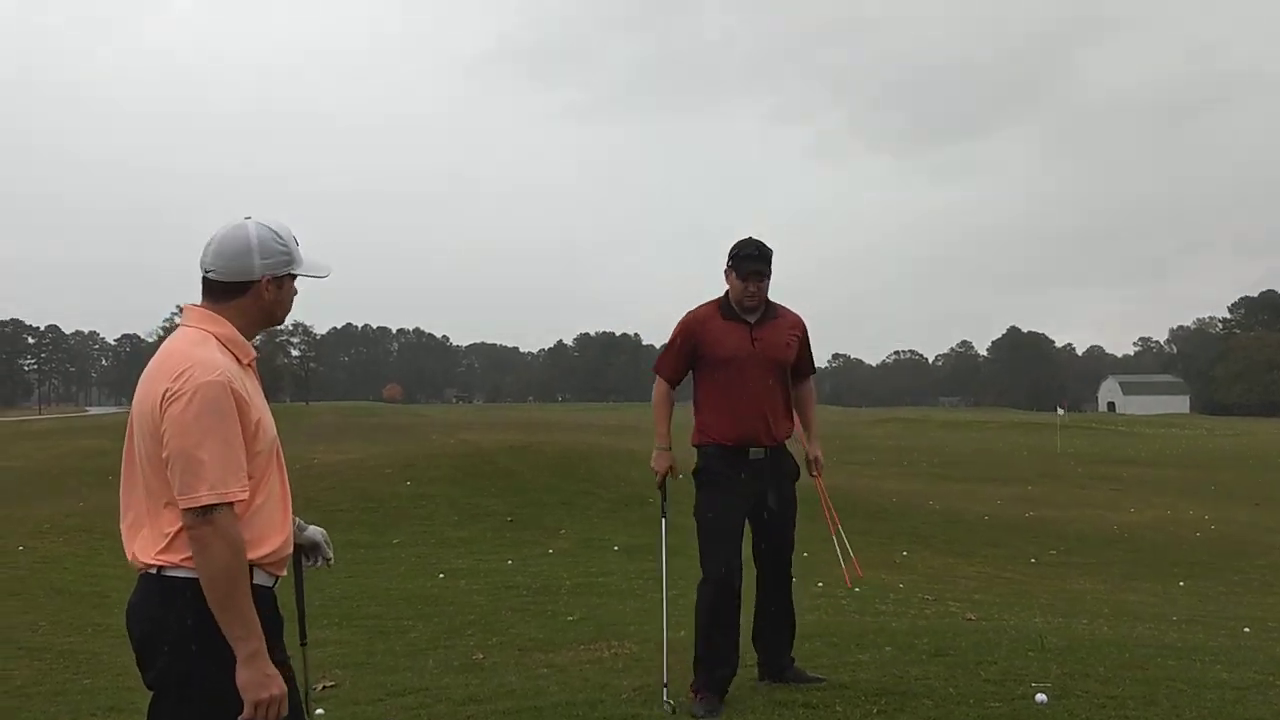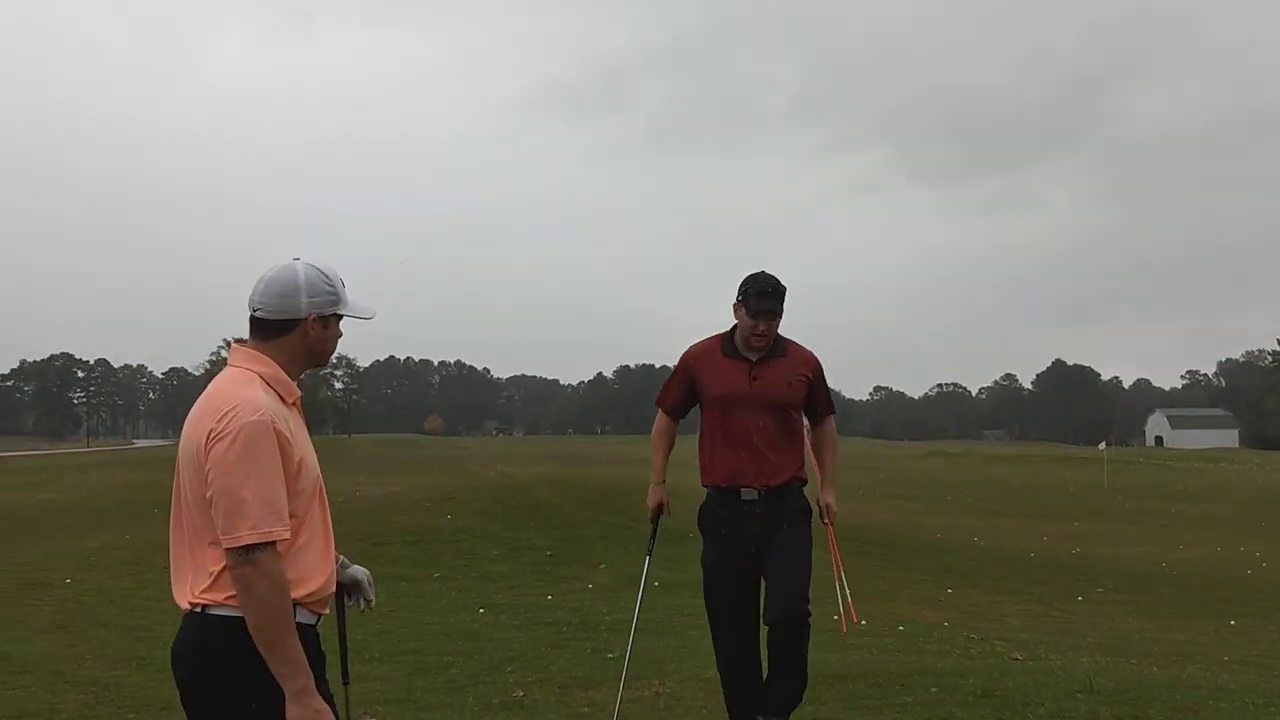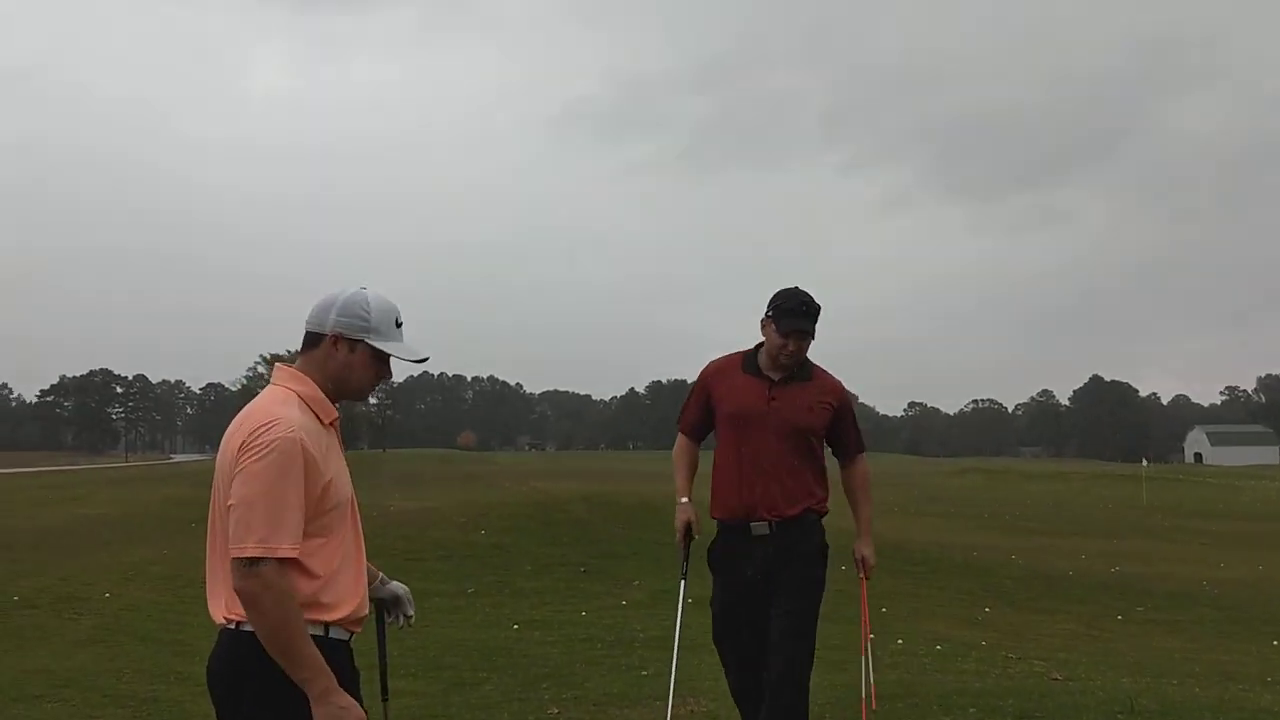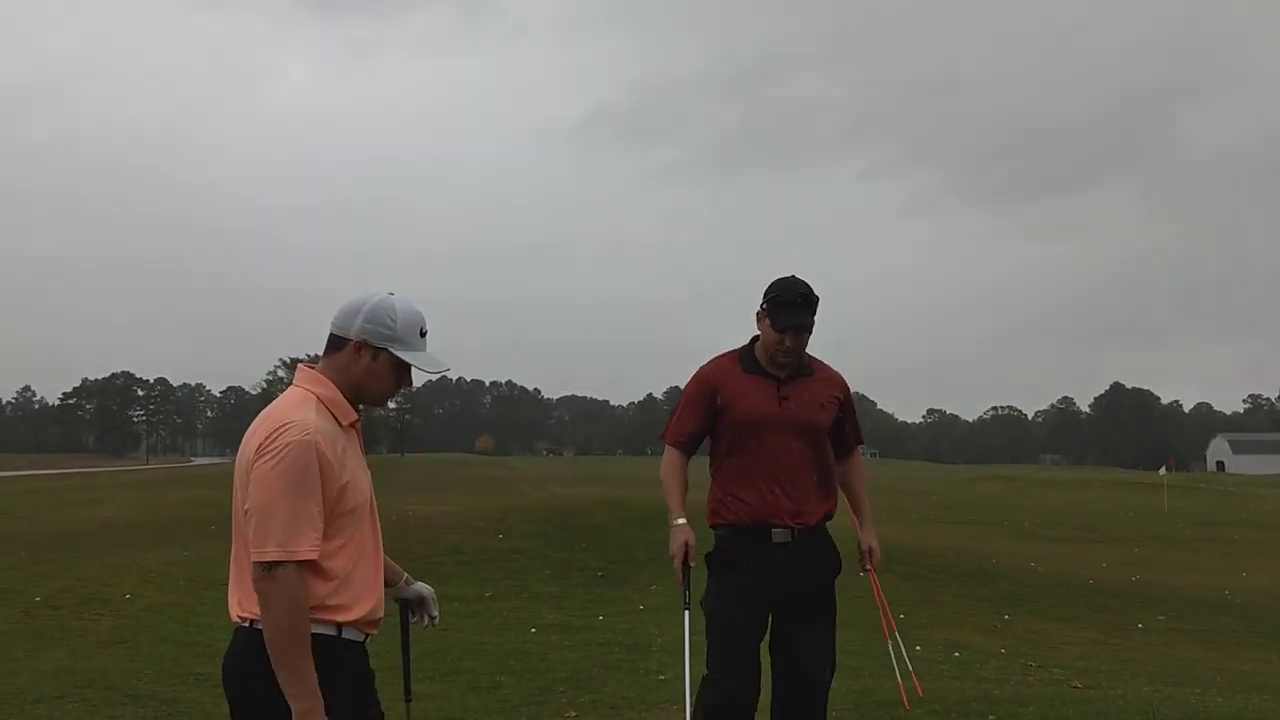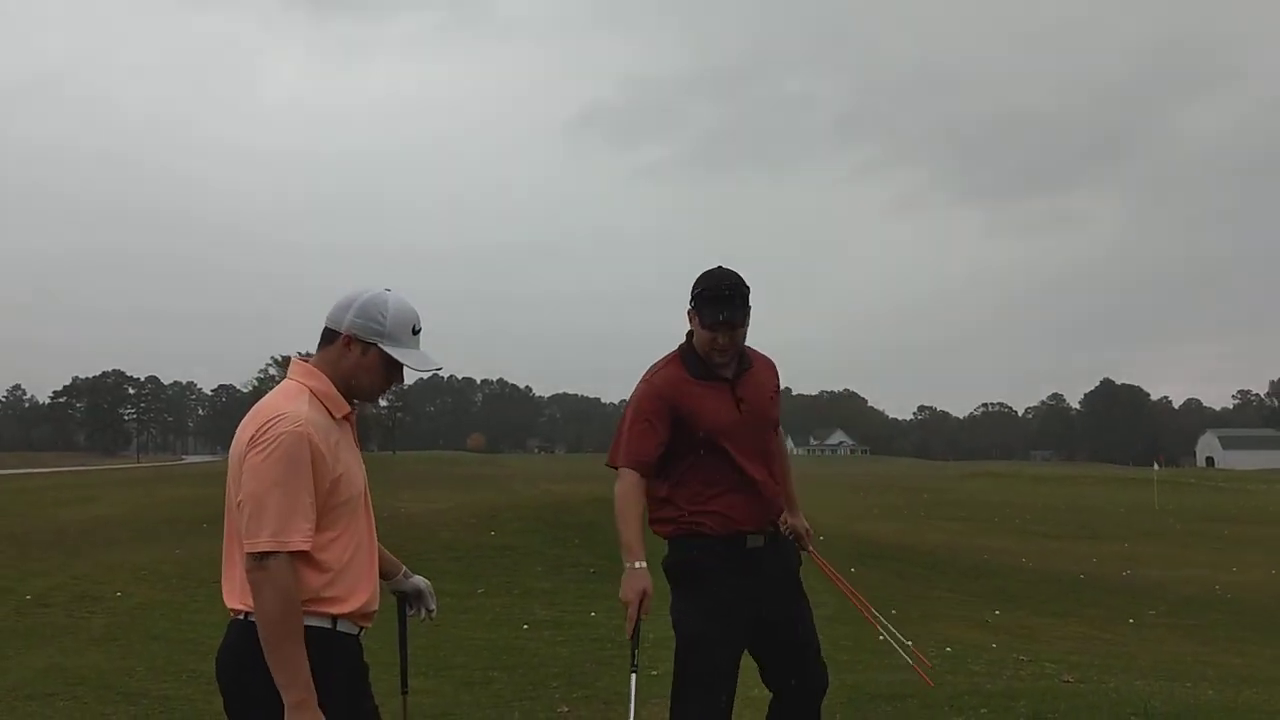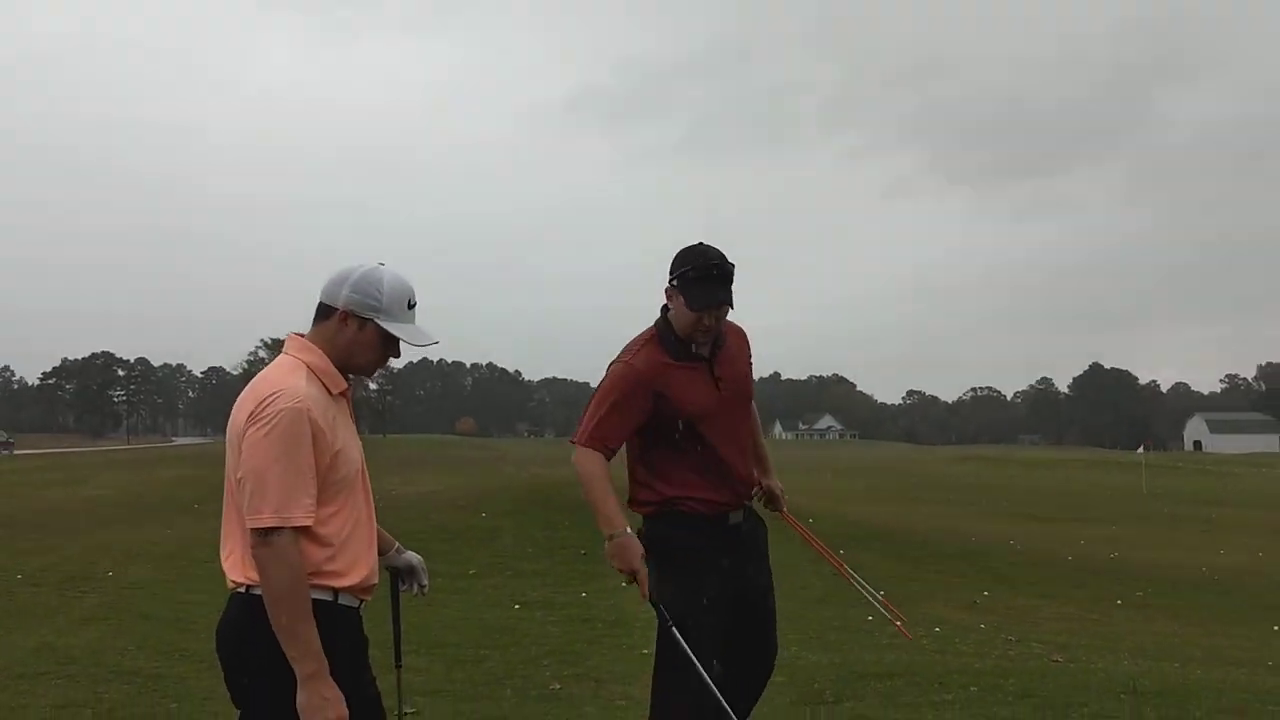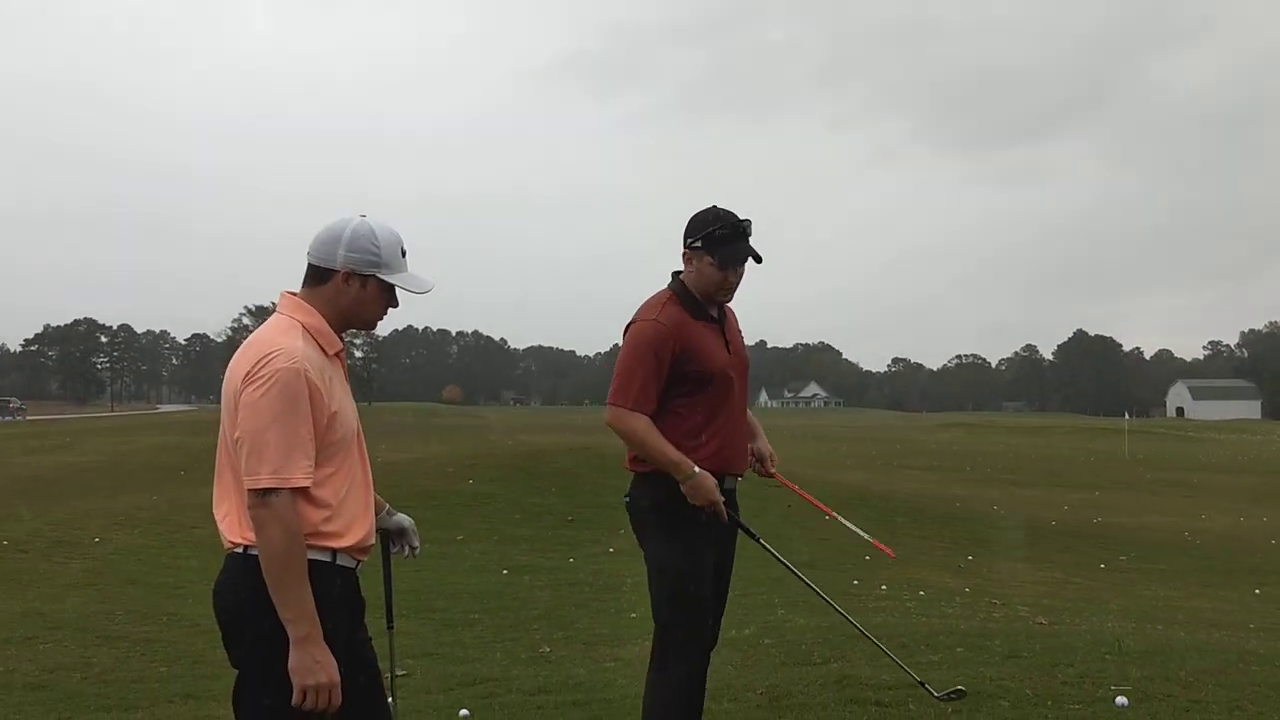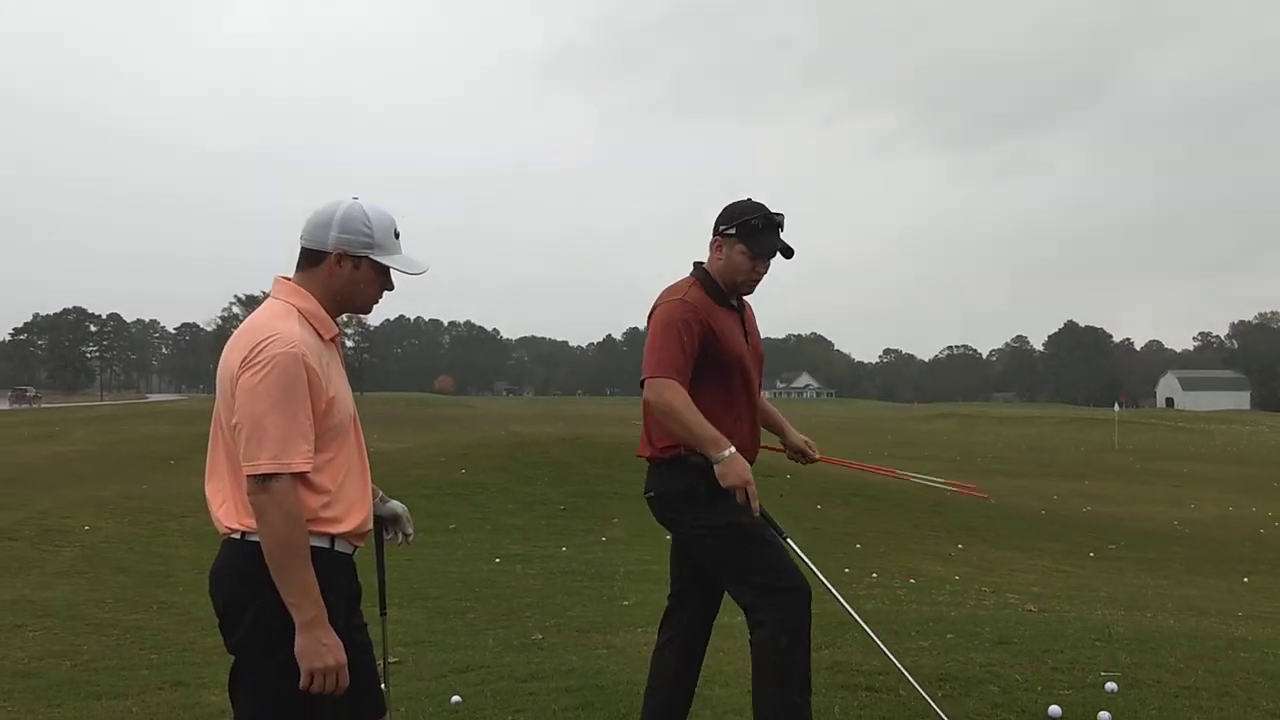
dt=0.4s
person 1, frame 1
left shoulder: (791, 325)
right shoulder: (697, 324)
left elbow: (802, 382)
right elbow: (665, 383)
left wrist: (812, 440)
right wrist: (663, 447)
left hip: (774, 463)
right hip: (721, 467)
left knee: (776, 568)
right knee: (720, 575)
left ankle: (775, 661)
person 1, frame 2
left shoulder: (804, 363)
right shoulder: (699, 359)
left elbow: (822, 422)
right elbow: (667, 417)
left wrist: (827, 486)
right wrist: (657, 481)
left hip: (784, 507)
right hip: (724, 509)
left knee: (788, 614)
right knee: (731, 626)
person 1, frame 3
left shoulder: (830, 392)
right shoulder: (718, 376)
left elbow: (852, 461)
right elbow: (687, 438)
left wrist: (864, 535)
right wrist: (683, 500)
left hip: (800, 545)
right hip: (735, 542)
left knee: (789, 667)
right knee: (739, 661)
person 1, frame 4
left shoulder: (831, 384)
right shoulder: (716, 377)
left elbow: (848, 456)
right elbow: (675, 450)
left wrist: (866, 525)
right wrist: (679, 521)
left hip: (811, 551)
right hip: (742, 550)
left knee: (807, 681)
right knee: (728, 682)
person 1, frame 5
left shoulder: (764, 370)
right shoulder: (662, 386)
right elbow: (629, 475)
left wrist: (792, 509)
right wrist: (636, 564)
left hip: (771, 551)
right hip: (706, 561)
left knee: (806, 679)
person 1, frame 6
left shoulder: (736, 341)
right shoulder: (639, 368)
right elbow: (587, 452)
left wrist: (765, 470)
right wrist: (617, 534)
left hip: (743, 525)
right hip: (681, 539)
left knee: (754, 659)
right knee: (686, 673)
person 1, frame 7
left shoulder: (723, 317)
right shoulder: (659, 323)
right elbow: (623, 415)
left wrist: (754, 439)
right wrist: (689, 474)
left hip: (716, 498)
right hip: (672, 500)
left knee: (698, 634)
right knee: (685, 636)
person 1, frame 8
left shoulder: (738, 307)
right shoulder: (682, 306)
right elbow: (661, 392)
left wrist: (785, 431)
right wrist: (724, 453)
left hip: (708, 482)
right hip: (693, 482)
left knee: (691, 614)
right knee: (782, 596)
person 2, frame 1
left shoulder: (216, 358)
right shoulder: (206, 374)
right elbow: (207, 522)
left wrist: (289, 526)
right wrist: (250, 655)
left hip: (227, 601)
right hip: (202, 613)
person 2, frame 2
left shoulder: (263, 399)
right shoulder: (250, 413)
right elbow: (250, 562)
left wrist: (336, 565)
left hip: (271, 638)
right hip: (246, 649)
person 2, frame 3
left shoulder: (309, 419)
right shoulder: (282, 429)
right elbow: (255, 576)
left wrist: (374, 580)
left hip: (306, 653)
right hip: (278, 668)
person 2, frame 4
left shoulder: (335, 423)
right shoulder: (299, 432)
right elbow: (276, 577)
left wrist: (398, 581)
left hip: (331, 655)
right hip: (293, 666)
person 2, frame 5
left shoulder: (330, 417)
right shoulder: (291, 425)
right elbow: (269, 566)
left wrist: (396, 573)
left hip: (328, 648)
right hip: (287, 658)
person 2, frame 6
left shoulder: (326, 391)
right shoulder: (289, 400)
right elbow: (273, 542)
left wrist: (390, 550)
right wrist: (312, 677)
left hip: (328, 621)
right hip: (285, 631)
person 2, frame 7
left shoulder: (317, 349)
right shoulder: (284, 360)
right elbow: (269, 504)
left wrist: (381, 512)
right wrist: (304, 638)
left hip: (324, 582)
right hip: (283, 593)
person 2, frame 8
left shoulder: (310, 334)
right shoulder: (281, 344)
right elbow: (270, 488)
left wrist: (374, 499)
right wrist: (310, 622)
left hip: (320, 570)
right hip: (281, 580)
